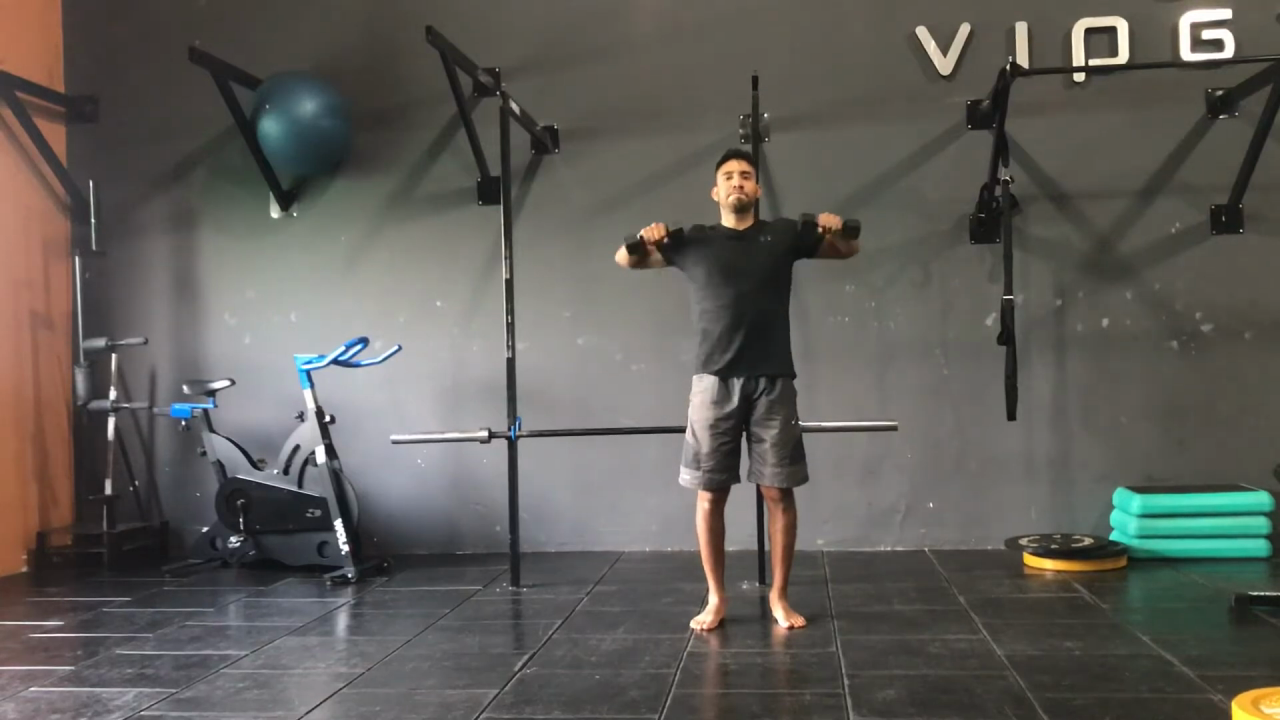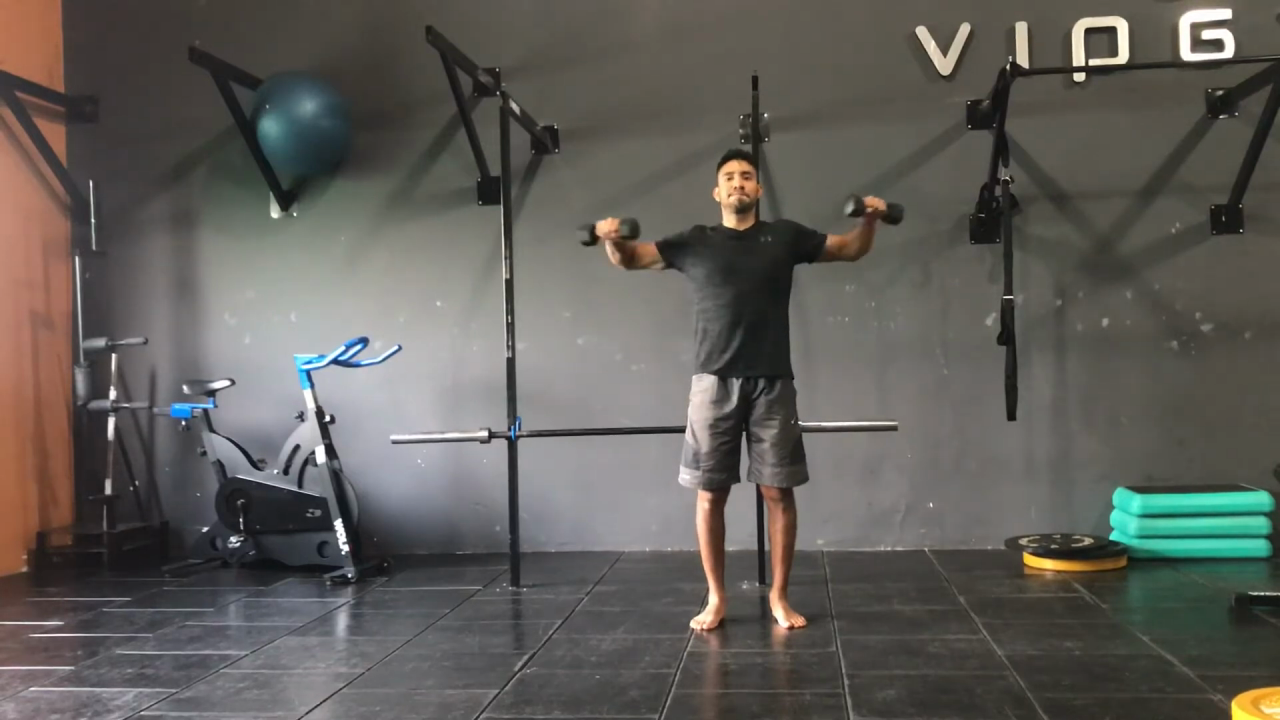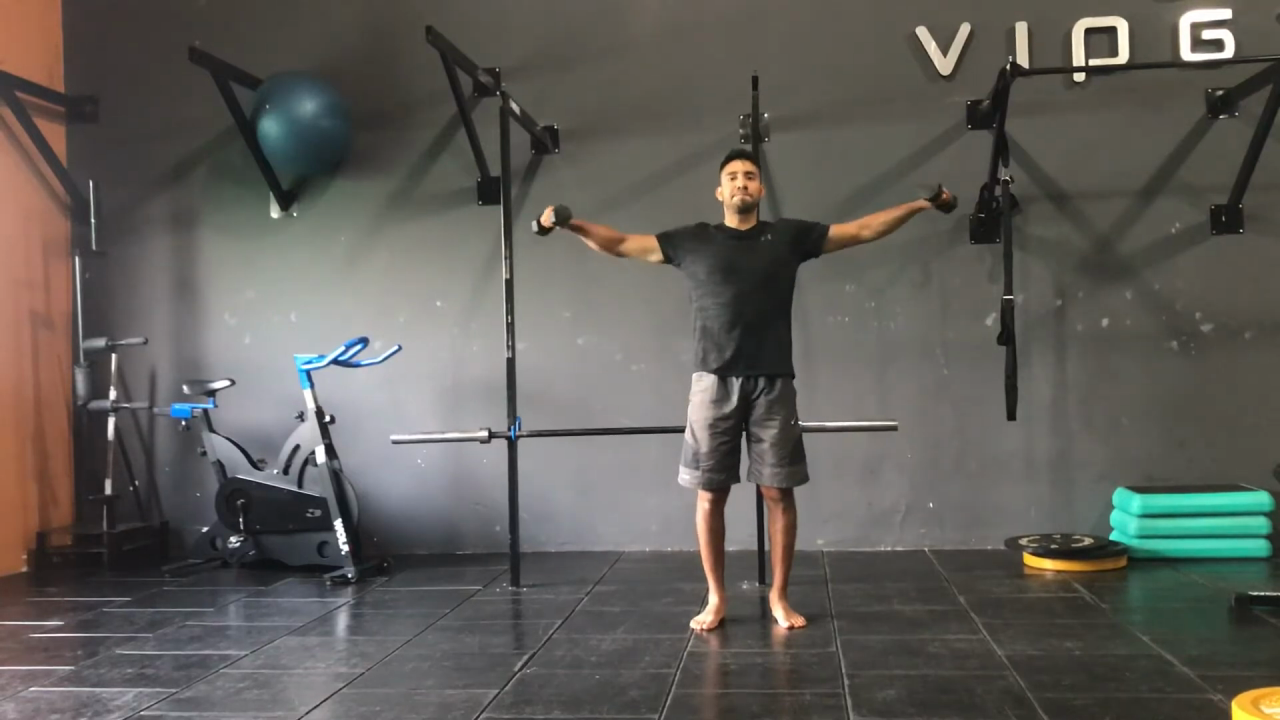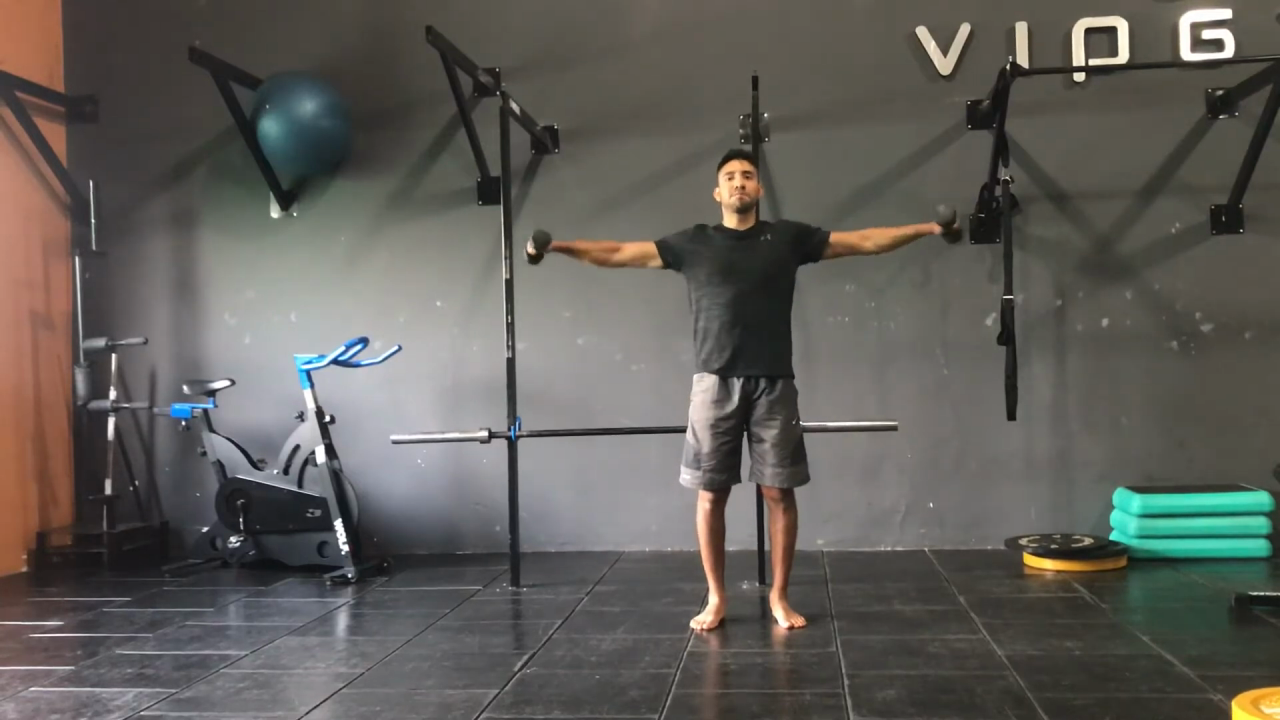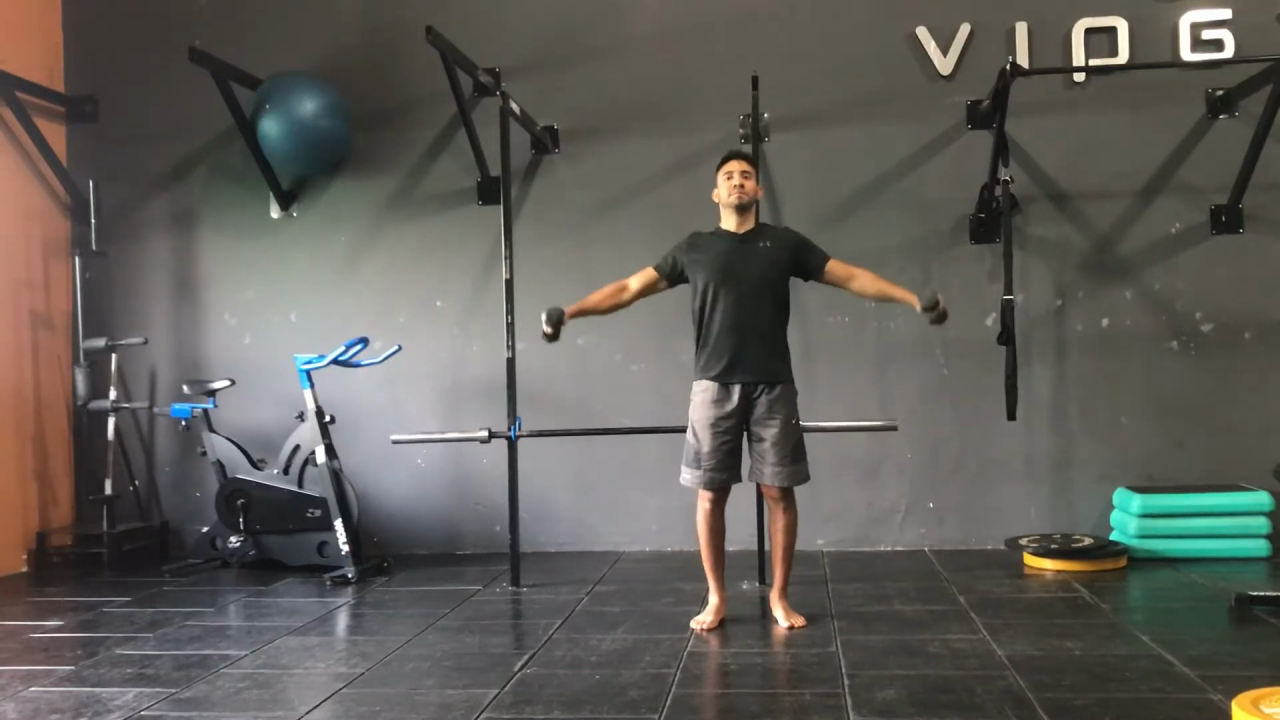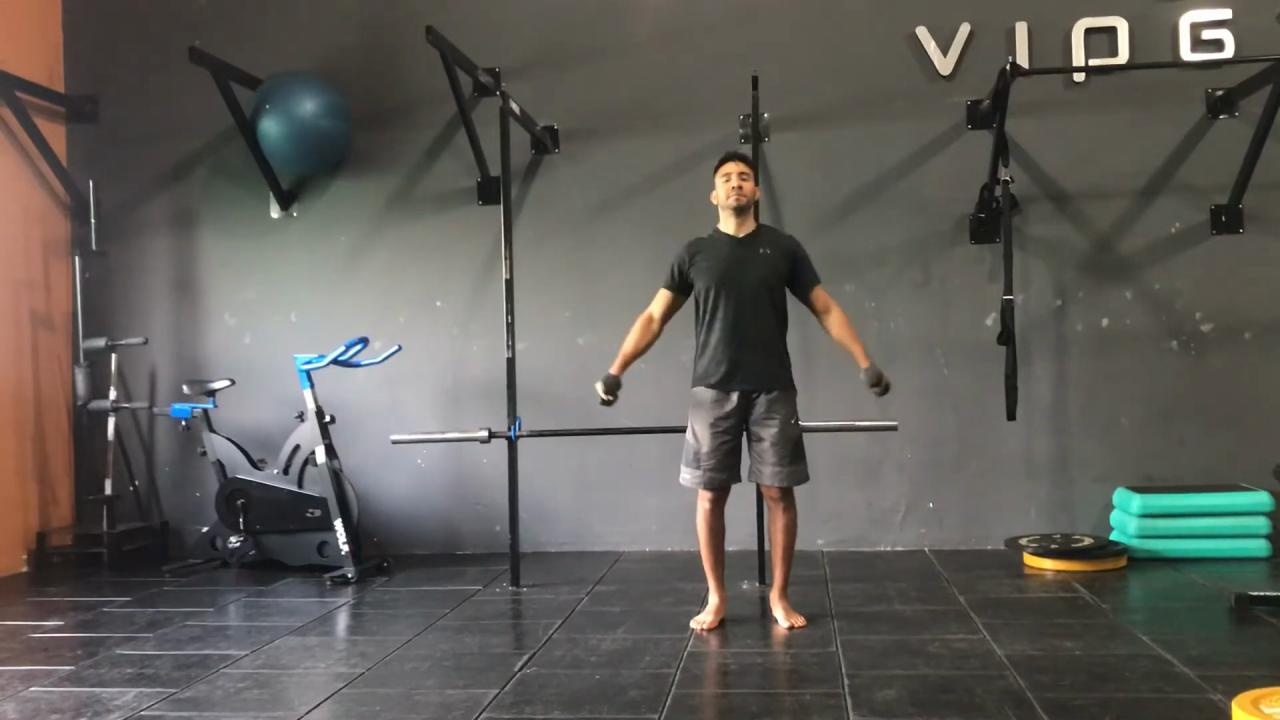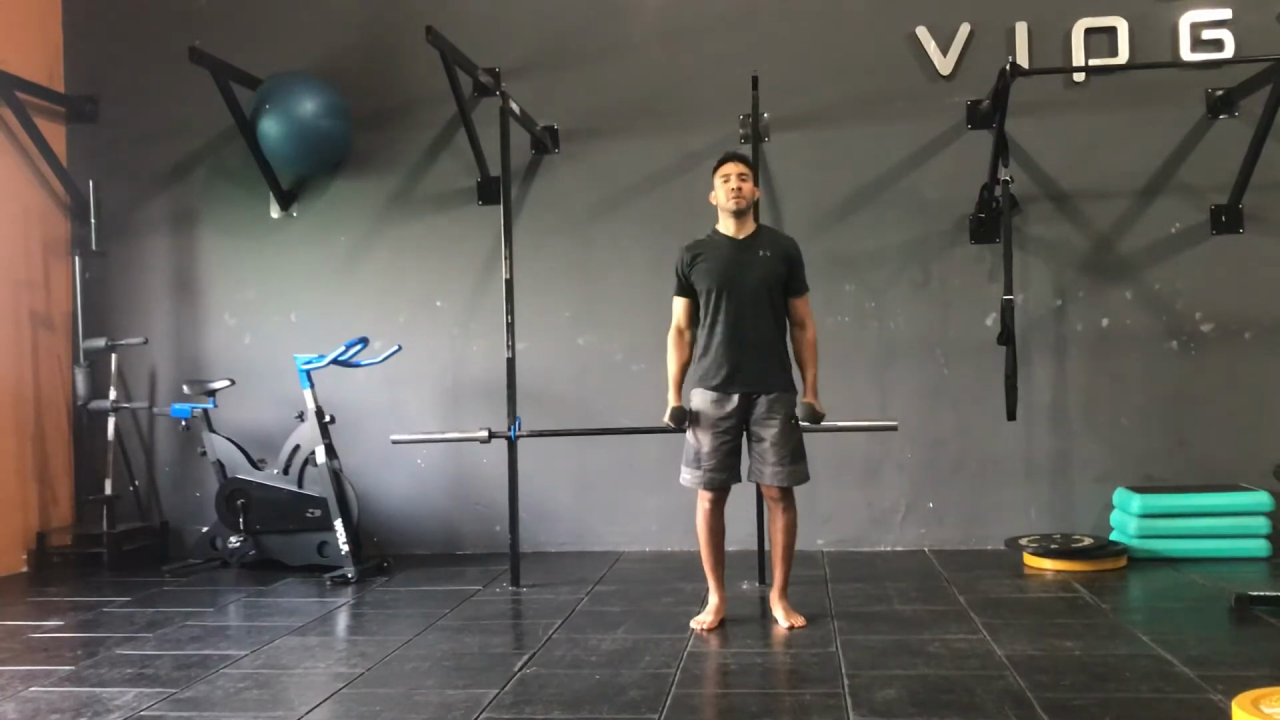
dt=0.4s
person 1, frame 1
left shoulder: (784, 234)
right shoulder: (693, 241)
left elbow: (849, 249)
right elbow: (626, 259)
left wrist: (837, 229)
right wrist: (640, 241)
left hip: (772, 382)
right hip: (714, 382)
left knee: (779, 491)
right knee: (710, 494)
left ankle: (779, 595)
right ankle: (716, 598)
person 1, frame 2
left shoulder: (785, 236)
right shoulder: (694, 243)
left elbow: (852, 248)
right elbow: (629, 258)
left wrist: (870, 218)
right wrist: (609, 237)
left hip: (772, 383)
right hip: (714, 382)
left knee: (779, 491)
right knee: (710, 493)
left ankle: (779, 595)
right ankle: (716, 598)
person 1, frame 3
left shoulder: (789, 236)
right shoulder: (693, 241)
left elbow: (864, 229)
right elbow: (621, 243)
left wrist: (922, 205)
right wrist: (568, 224)
left hip: (772, 383)
right hip: (714, 383)
left knee: (779, 492)
right knee: (710, 493)
left ankle: (779, 595)
right ankle: (716, 598)
person 1, frame 4
left shoulder: (787, 236)
right shoulder: (692, 242)
left elbow: (862, 241)
right elbow: (621, 253)
left wrist: (925, 229)
right wrist: (559, 246)
left hip: (773, 383)
right hip: (715, 383)
left knee: (780, 492)
right knee: (711, 494)
left ankle: (780, 596)
right ankle: (716, 598)
person 1, frame 5
left shoulder: (785, 242)
right shoulder: (694, 248)
left elbow: (850, 277)
right elbow: (630, 288)
left wrist: (912, 299)
right wrist: (572, 312)
left hip: (773, 387)
right hip: (714, 387)
left knee: (780, 492)
right knee: (710, 494)
left ankle: (779, 596)
right ankle: (715, 598)
person 1, frame 6
left shoulder: (784, 247)
right shoulder: (694, 253)
left elbow: (826, 310)
right elbow: (654, 317)
left wrist: (864, 361)
right wrist: (617, 369)
left hip: (773, 391)
right hip: (713, 391)
left knee: (780, 493)
right knee: (710, 494)
left ankle: (780, 596)
right ankle: (716, 598)
person 1, frame 7
left shoulder: (782, 248)
right shoulder: (694, 255)
left elbow: (802, 325)
right elbow: (681, 330)
left wrist: (810, 391)
right wrist: (675, 396)
left hip: (773, 392)
right hip: (712, 392)
left knee: (779, 493)
right knee: (710, 495)
left ankle: (779, 596)
right ankle: (715, 598)
